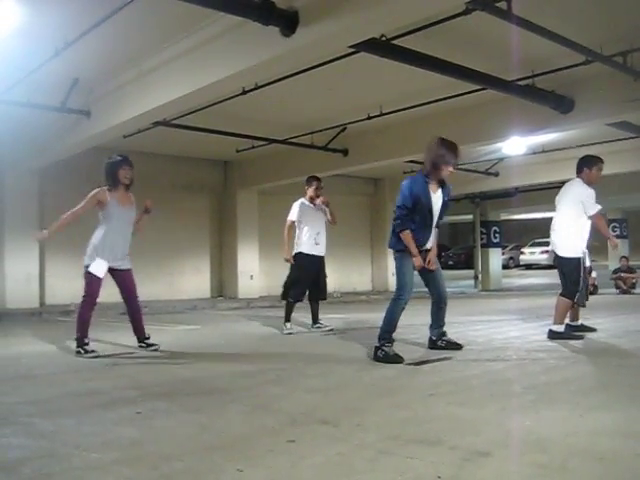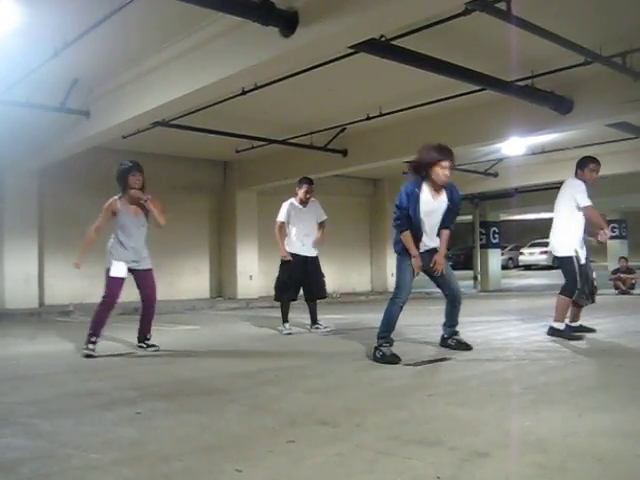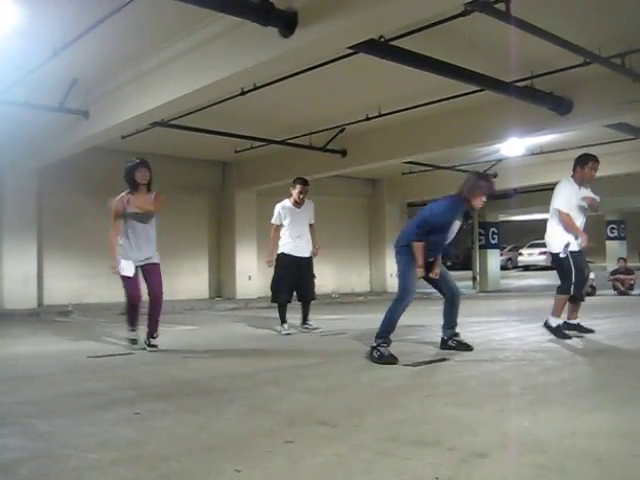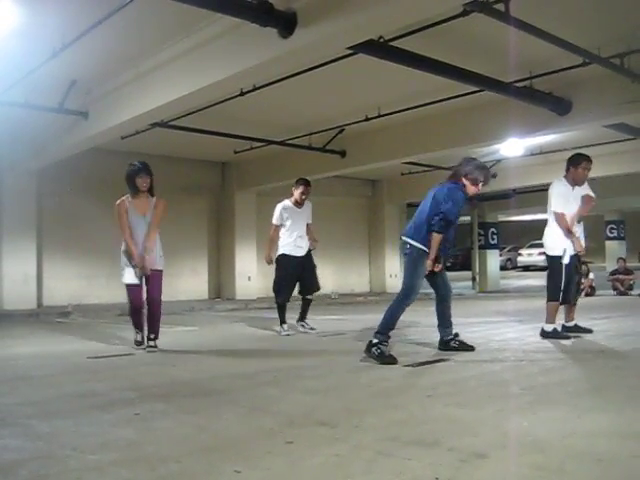
dt=0.2s
person 1, frame 1
left shoulder: (443, 189)
right shoulder: (412, 185)
left elbow: (436, 222)
right elbow: (401, 222)
left wrist: (432, 251)
right wrist: (414, 254)
left hip: (427, 249)
right hip: (405, 249)
left knee: (440, 294)
right knee: (404, 294)
left ankle: (437, 336)
right ankle: (383, 345)
person 1, frame 2
left shoulder: (452, 194)
right shoulder: (410, 189)
left elbow: (447, 225)
right elbow: (400, 223)
left wrist: (442, 253)
right wrist: (413, 255)
left hip: (434, 251)
right hip: (409, 251)
left knee: (454, 293)
right knee: (401, 294)
left ankle: (449, 336)
right ankle: (383, 345)
person 1, frame 3
left shoulder: (461, 210)
right shoulder: (446, 207)
right elbow: (419, 232)
left wrist: (437, 263)
right wrist: (419, 264)
left hip: (428, 257)
right hip: (409, 253)
left knee: (453, 293)
right knee: (405, 296)
left ankle: (449, 337)
right ankle: (379, 344)
person 1, frame 4
left shoulder: (448, 190)
right shoulder: (455, 192)
right elbow: (440, 224)
left wrist: (436, 257)
right wrist: (432, 257)
left hip: (427, 250)
right hip: (417, 246)
left knee: (444, 291)
right knee: (409, 294)
left ankle: (447, 337)
right ankle: (378, 342)
person 2, frame 1
left shoulder: (132, 198)
right shoulder: (102, 195)
right elbow: (74, 213)
left wrist: (144, 213)
right wrist: (50, 231)
left hip: (121, 257)
right hip: (99, 254)
left knee: (132, 298)
right knee: (90, 298)
left ankle: (142, 339)
right ankle: (81, 344)
person 2, frame 2
left shoulder: (149, 200)
right shoulder: (115, 204)
left elbow: (162, 222)
right elbow: (95, 230)
left wrist: (145, 202)
right wrist: (81, 255)
left hip: (141, 258)
right hip: (118, 257)
left knee: (150, 299)
right knee: (109, 299)
left ankle: (143, 339)
right ankle: (91, 341)
person 2, frame 3
left shoulder: (156, 197)
right shoulder: (121, 200)
left elbow: (151, 209)
right elbow: (114, 231)
left wrist: (125, 209)
right wrist: (115, 258)
left hip: (150, 255)
right hip: (127, 254)
left knee: (156, 296)
right knee: (133, 297)
left ankle: (150, 336)
right ankle: (132, 329)
person 2, frame 4
left shoulder: (158, 203)
right shoulder: (123, 204)
left elbow: (154, 229)
right elbow: (126, 236)
left wrist: (147, 253)
right wrist: (139, 258)
left hip: (154, 259)
right hip: (132, 260)
left knee: (154, 300)
right knee: (135, 303)
left ankle: (152, 338)
right ankle: (138, 331)
person 3, frame 1
left shoulder: (568, 188)
right shoulder: (584, 190)
right elbow: (597, 217)
right wrist: (610, 237)
left hip: (561, 243)
right hip: (571, 246)
left knee: (577, 284)
right knee: (572, 286)
left ankle: (574, 322)
right ankle: (557, 328)
person 3, frame 2
left shoulder: (578, 188)
right shoulder: (575, 184)
right elbow: (590, 211)
right wrist: (604, 228)
left hip: (576, 245)
right hip: (566, 245)
left knee: (583, 283)
right knee: (575, 284)
left ankle: (574, 323)
right ankle: (557, 325)
person 3, frame 3
left shoulder: (584, 188)
right shoulder: (565, 186)
left elbow: (594, 204)
right elbow: (562, 215)
left wrist: (590, 202)
right wrist: (581, 234)
left hip: (574, 242)
right hip: (561, 242)
left knee: (580, 279)
right knee: (572, 279)
left ankle: (572, 321)
right ankle: (553, 321)
person 3, frame 4
left shoulder: (582, 185)
right shoulder: (558, 187)
left elbow: (589, 201)
right elbow: (559, 217)
left wrist: (576, 217)
right wrist: (576, 240)
left hip: (572, 245)
right hip: (558, 245)
left knee: (572, 284)
right knee: (558, 285)
left ankle: (569, 323)
right ankle: (548, 327)
person 4, frame 1
left shoulder: (321, 205)
right shoulder: (299, 205)
left elbow: (333, 221)
right elbow: (288, 228)
left wrist: (327, 206)
right wrist: (287, 251)
left hip: (319, 253)
right hip: (303, 253)
left knee: (317, 288)
right knee: (296, 287)
left ankle: (316, 322)
right ankle: (287, 322)
person 4, frame 2
left shoulder: (315, 205)
right shoulder: (288, 206)
left elbow: (322, 223)
right elbow: (279, 228)
left wrist: (322, 233)
right wrist: (282, 249)
left hip: (312, 254)
right hip: (293, 253)
left knee: (314, 288)
right knee: (287, 288)
left ankle: (314, 323)
right ankle: (285, 323)
person 4, frame 3
left shoulder: (310, 206)
right shoulder: (281, 207)
right elbow: (274, 231)
left wrist: (315, 245)
right wrist: (270, 254)
left hip: (305, 255)
right hip: (287, 254)
left knee: (307, 289)
right knee: (282, 289)
left ankle: (305, 322)
right ankle: (283, 324)
person 4, frame 4
left shoulder: (308, 206)
right shoulder: (282, 207)
right elbow: (274, 231)
left wrist: (312, 239)
right wrist: (268, 253)
left hip: (305, 252)
right hip: (286, 254)
left knee: (310, 285)
right knee: (283, 289)
left ankle: (301, 320)
right ankle: (282, 324)
